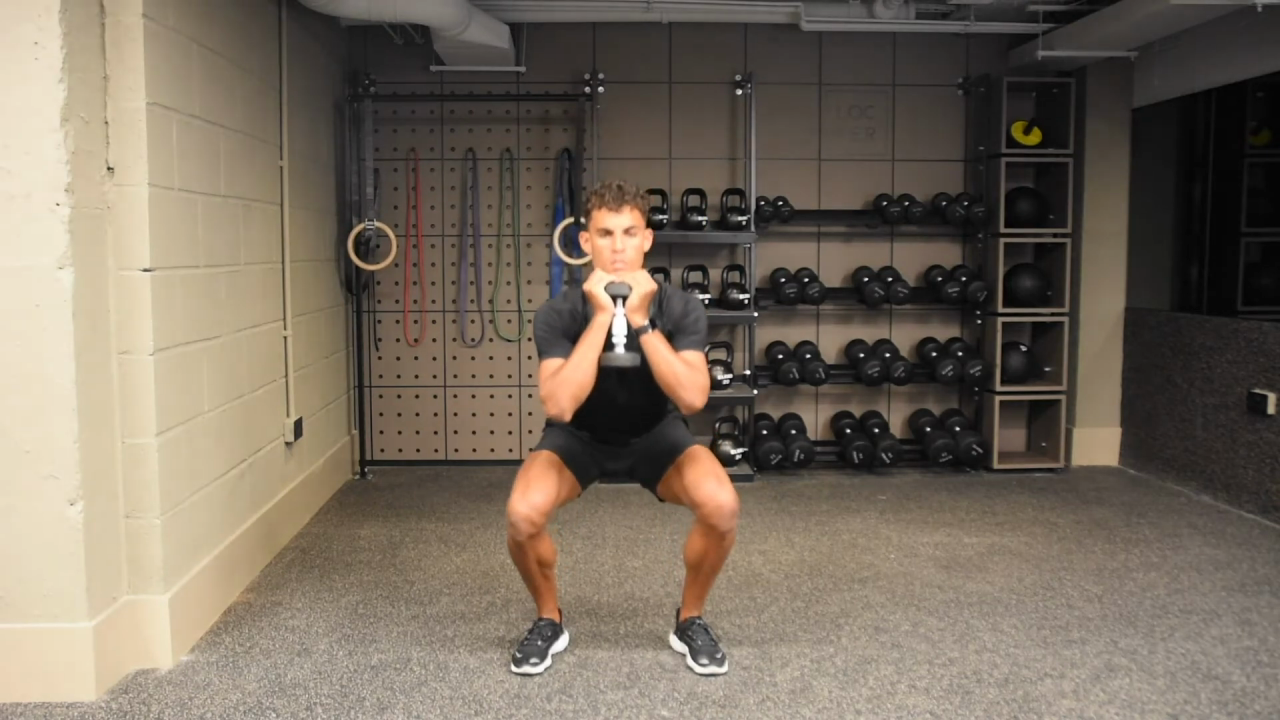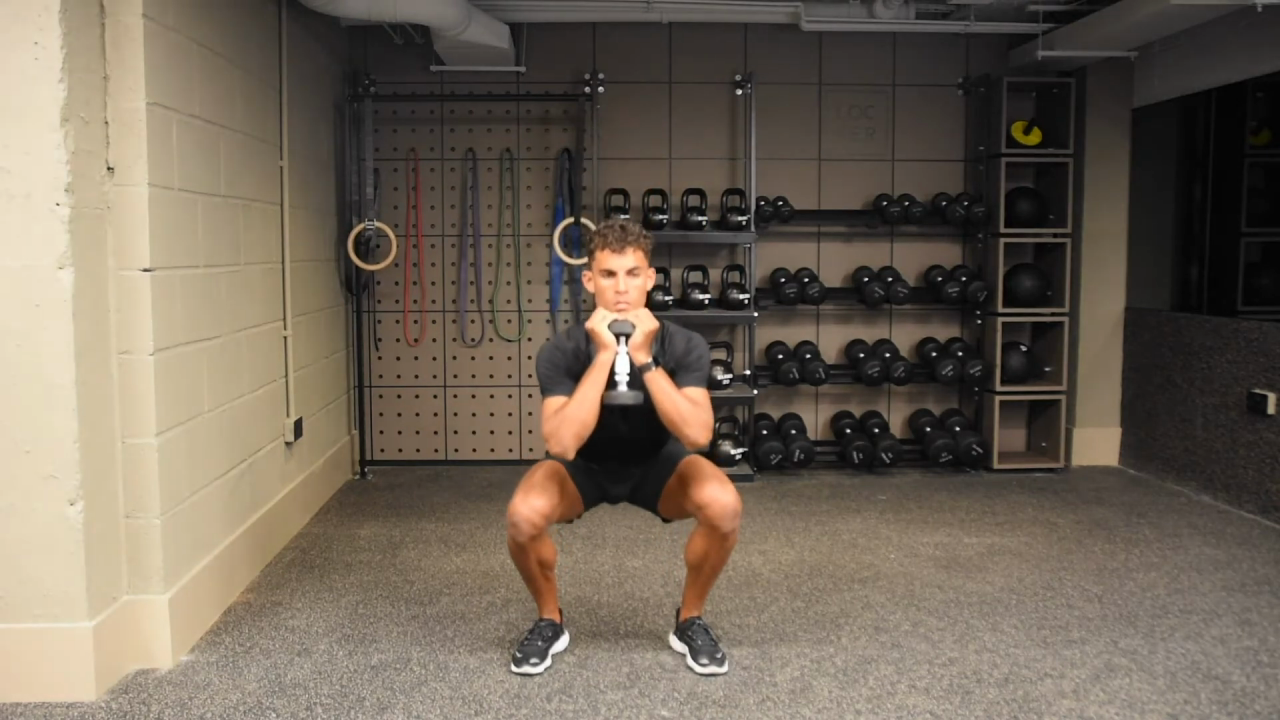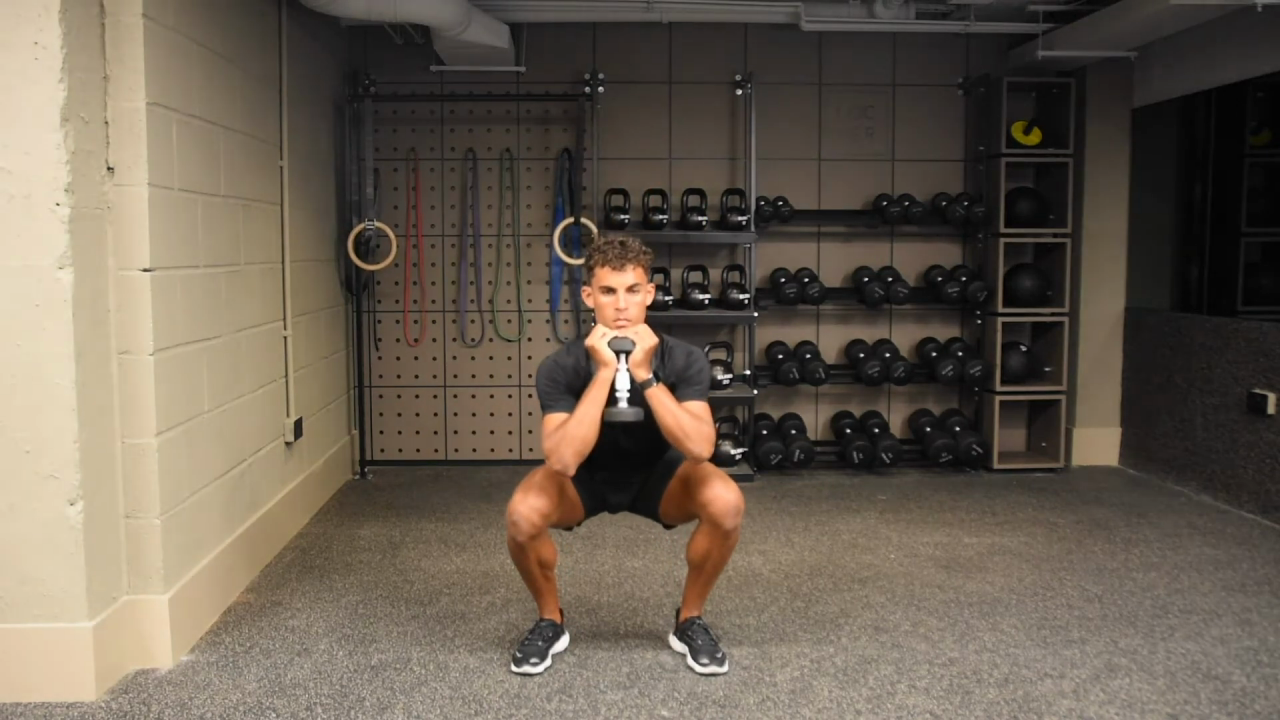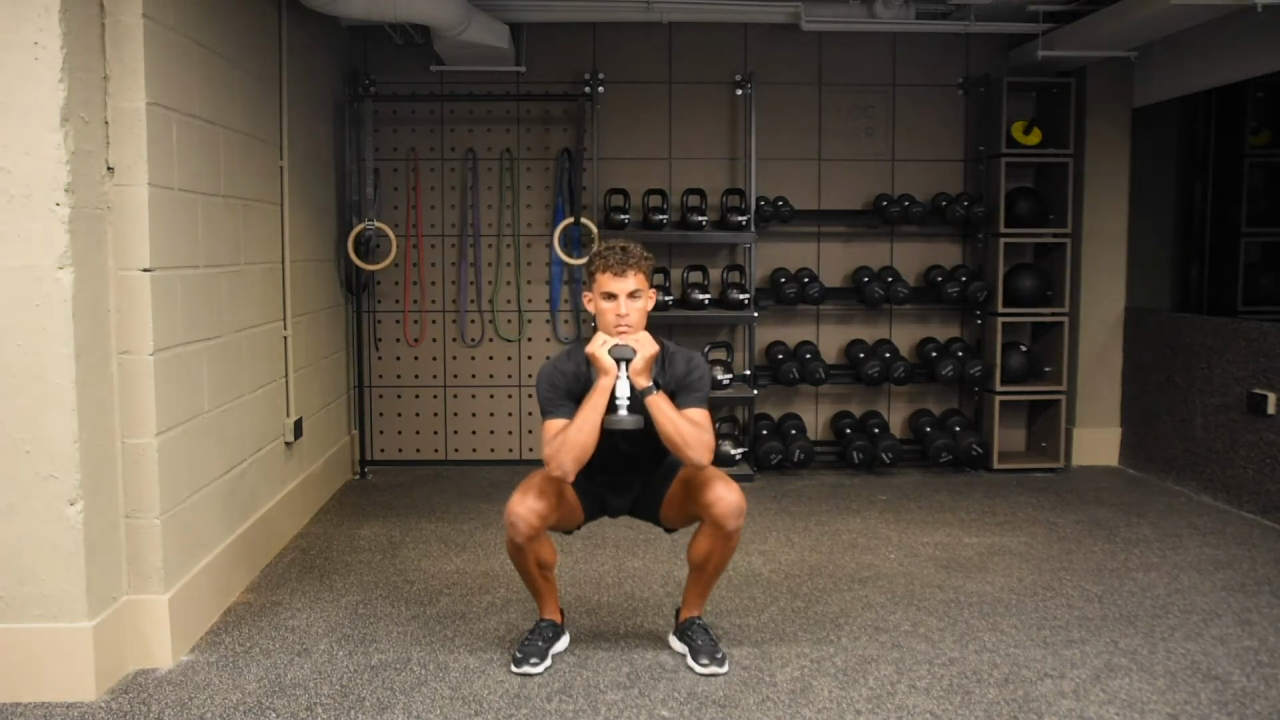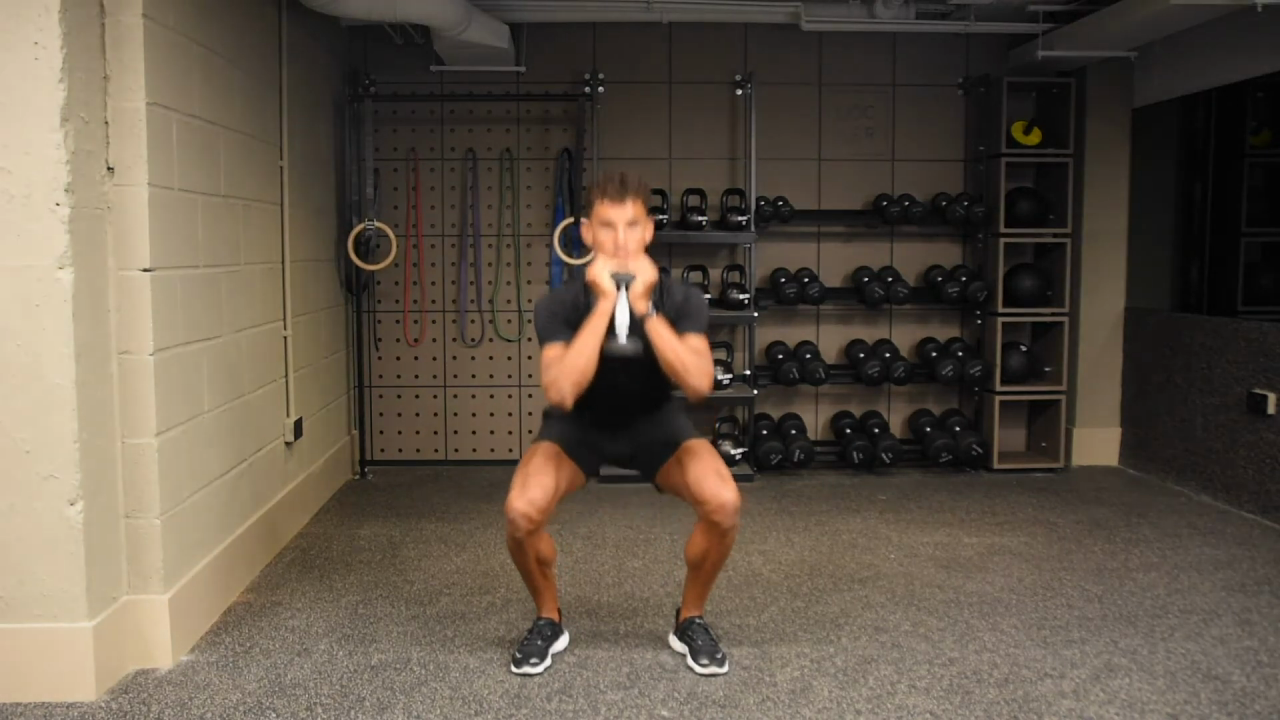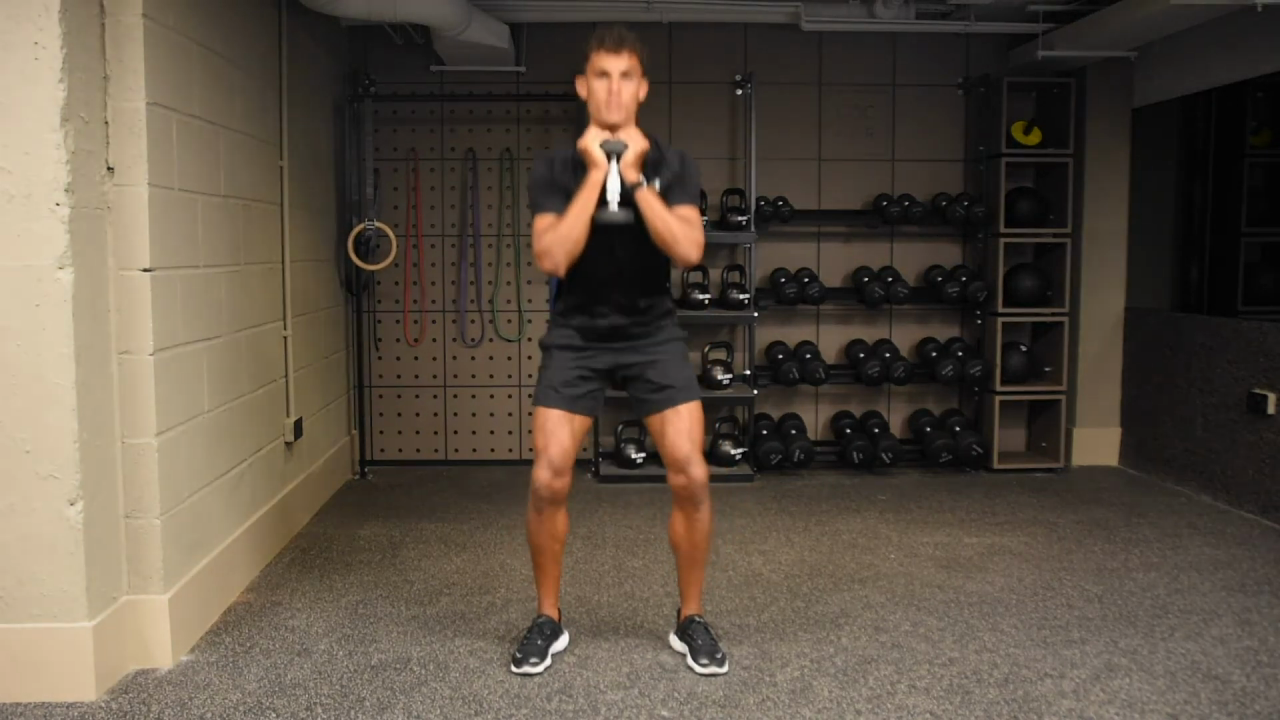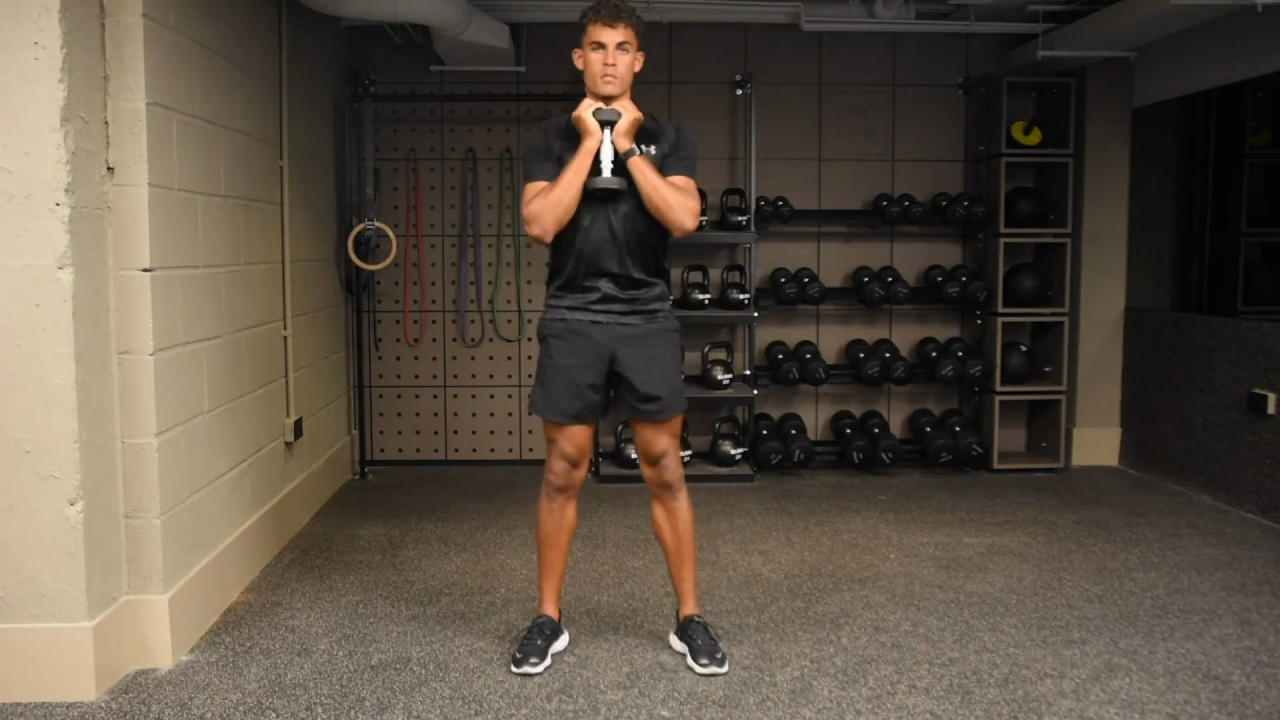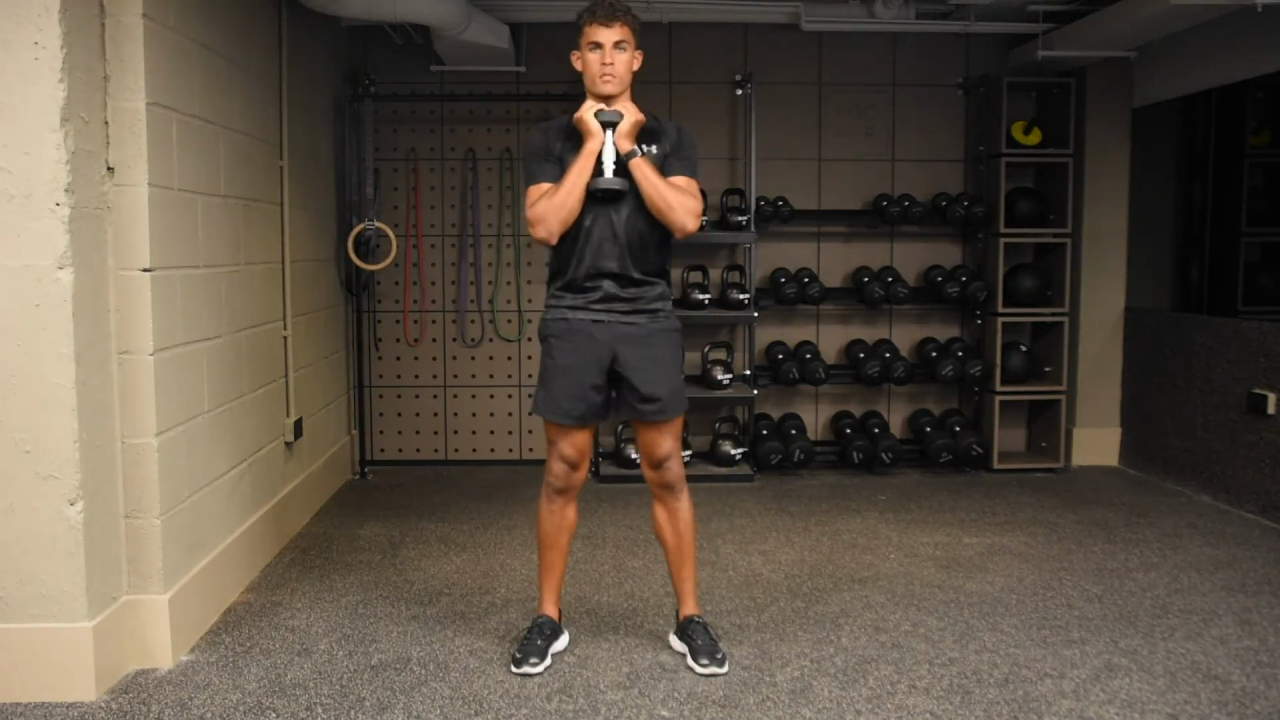
dt=0.4s
person 1, frame 1
left shoulder: (680, 308)
right shoulder: (559, 313)
left elbow: (693, 398)
right elbow: (559, 406)
left wrist: (641, 322)
right wrist: (601, 318)
left hip: (654, 433)
right hip: (579, 436)
left knee: (721, 505)
right knee: (523, 513)
left ankle: (690, 620)
right ankle: (548, 621)
person 1, frame 2
left shoulder: (684, 345)
right shoulder: (561, 351)
left elbow: (698, 435)
right elbow: (561, 445)
left wrist: (644, 359)
right wrist: (604, 356)
left hip: (656, 461)
right hip: (585, 465)
left knee: (724, 505)
right knee: (524, 514)
left ankle: (690, 620)
right ankle: (550, 621)
person 1, frame 3
left shoulder: (684, 359)
right shoulder: (561, 367)
left elbow: (700, 449)
right elbow: (562, 462)
left wrist: (644, 375)
right wrist: (604, 372)
left hip: (656, 471)
right hip: (586, 475)
left knee: (726, 503)
right knee: (523, 514)
left ankle: (690, 621)
right ankle: (550, 621)
person 1, frame 4
left shoulder: (684, 366)
right shoulder: (562, 372)
left elbow: (700, 456)
right elbow: (561, 468)
left wrist: (645, 383)
right wrist: (605, 380)
left hip: (657, 476)
right hip: (586, 479)
left knee: (728, 504)
right knee: (521, 514)
left ankle: (690, 619)
right ankle: (550, 620)
person 1, frame 5
left shoulder: (680, 299)
right shoulder: (560, 304)
left elbow: (699, 384)
right elbow: (560, 393)
left wrist: (645, 307)
right wrist: (603, 306)
left hip: (655, 420)
right hip: (582, 424)
left knee: (723, 503)
right knee: (522, 510)
left ankle: (690, 620)
right ankle: (548, 620)
person 1, frame 6
left shoulder: (673, 166)
right shoulder: (555, 169)
left elbow: (689, 252)
right elbow: (551, 259)
left wrist: (635, 178)
right wrist: (596, 173)
left hip: (654, 335)
right hip: (575, 337)
left knee: (690, 476)
right knee: (548, 480)
left ankle: (691, 619)
right ankle: (548, 619)
person 1, frame 7
left shoulder: (667, 137)
right shoulder: (550, 137)
left elbow: (684, 219)
right elbow: (539, 223)
left wrist: (628, 147)
right wrist: (588, 144)
left hip: (647, 321)
right hip: (572, 321)
left knee: (665, 472)
right knee: (564, 473)
left ankle: (689, 618)
right ankle: (548, 618)
person 1, frame 8
left shoulder: (668, 137)
right shoulder: (551, 139)
left elbow: (686, 220)
right elbow: (545, 226)
left wrist: (629, 149)
right wrist: (591, 145)
left hip: (649, 320)
right hip: (574, 321)
left knee: (666, 471)
right knee: (564, 472)
left ankle: (689, 619)
right ankle: (548, 618)
